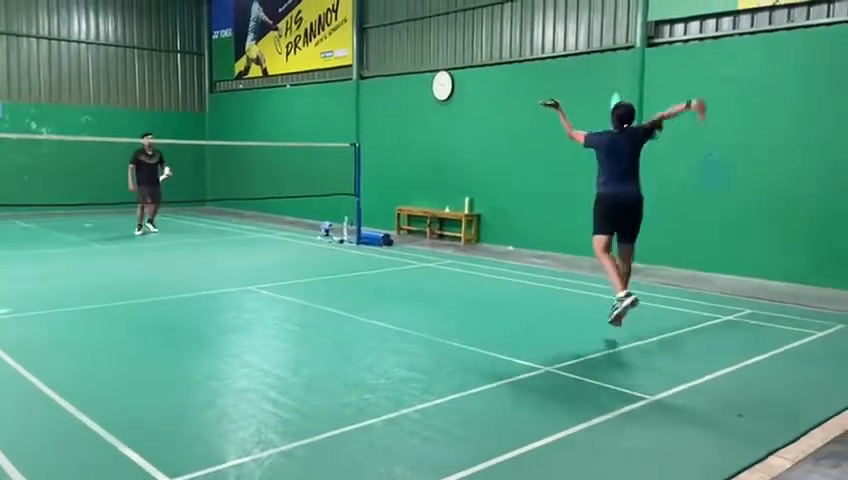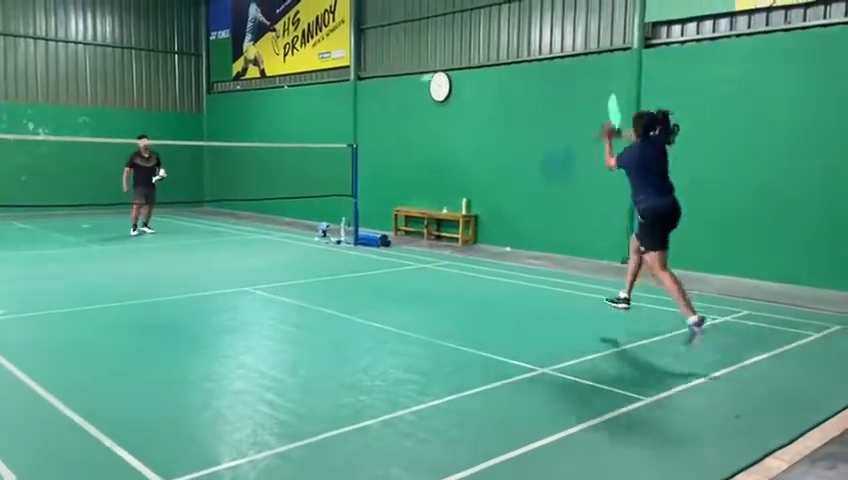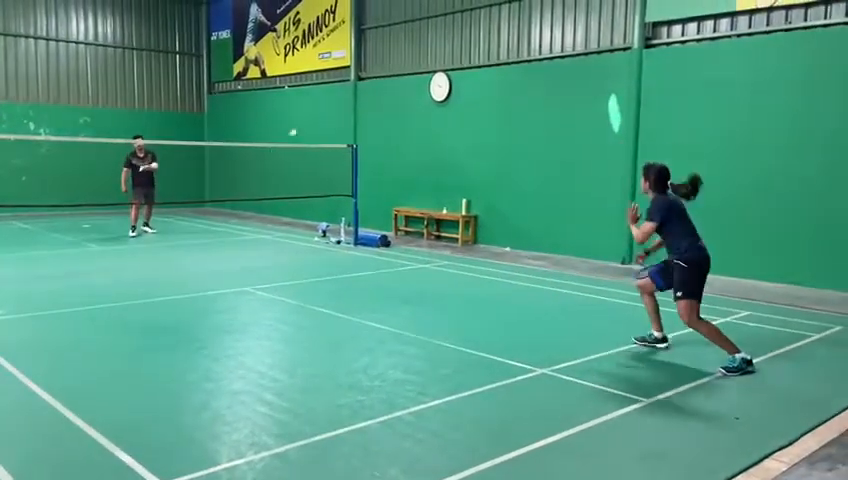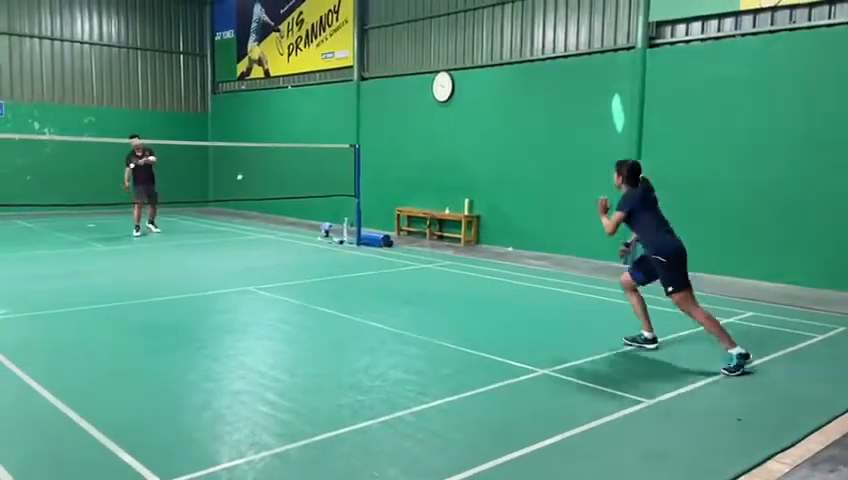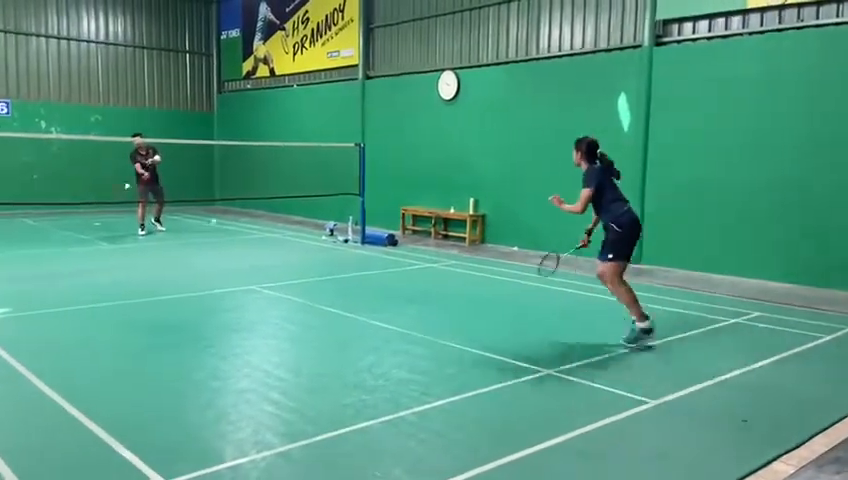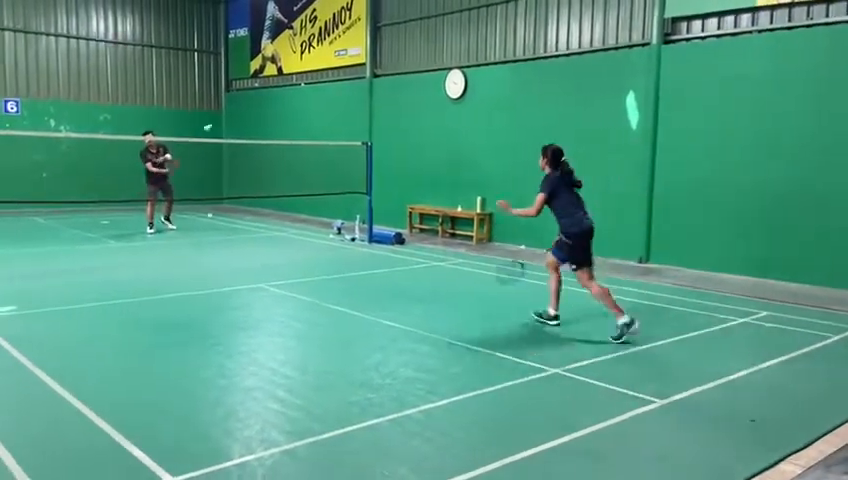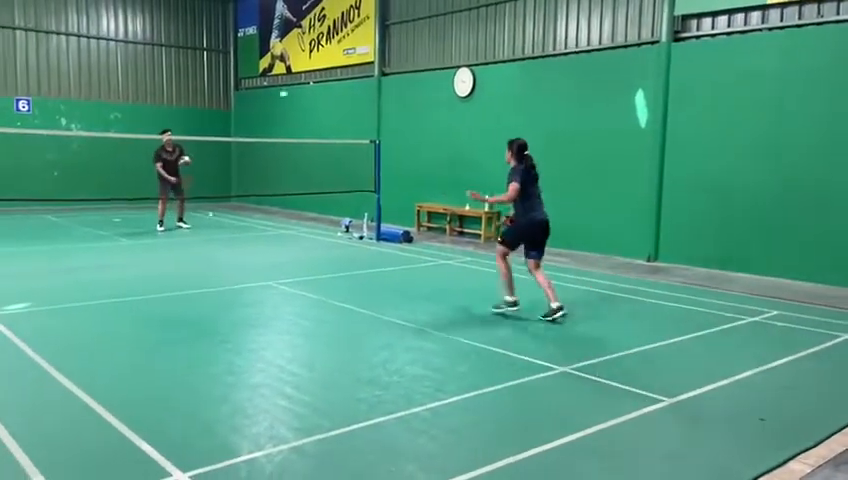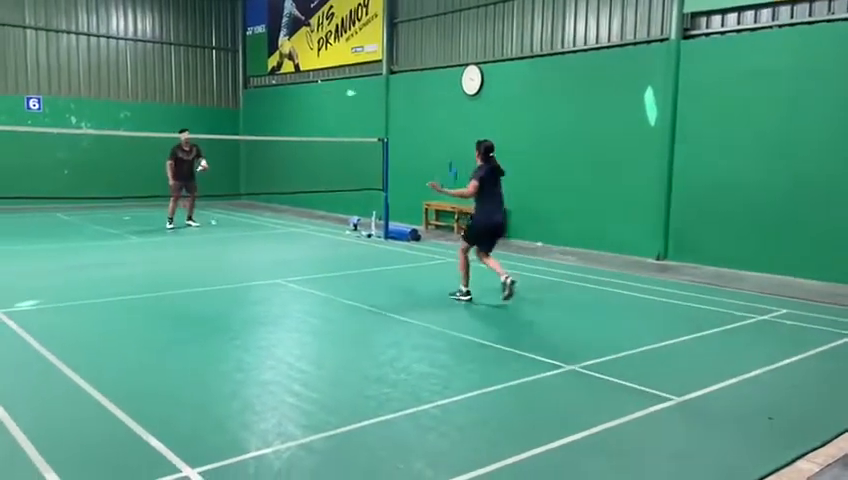
dt=0.2s
person 1, frame 1
left shoulder: (602, 138)
right shoulder: (639, 134)
left elbow: (572, 133)
right elbow: (661, 116)
left wrist: (559, 110)
right wrist: (690, 105)
left hip: (607, 200)
right hip: (632, 201)
left knee: (601, 250)
right knee: (625, 257)
left ankle: (623, 296)
right ankle: (623, 298)
person 1, frame 2
left shoulder: (632, 151)
right shoulder: (657, 141)
left elbow: (610, 164)
left wrist: (608, 142)
right wrist: (619, 134)
left hip: (651, 212)
right hip: (668, 208)
left knee: (659, 269)
right knee: (635, 245)
left ankle: (694, 319)
right ankle: (624, 296)
person 1, frame 3
left shoulder: (659, 203)
right shoulder: (666, 200)
left elbow: (640, 238)
left wrist: (632, 224)
right wrist: (649, 252)
left hip: (690, 262)
right hip: (680, 260)
left knee: (689, 318)
right knee: (643, 286)
left ankle: (741, 358)
right ankle: (658, 336)
person 1, frame 4
left shoulder: (629, 197)
right shoulder: (640, 193)
left elbow: (610, 229)
left wrist: (602, 214)
right wrist: (629, 243)
left hip: (667, 255)
right hip: (656, 254)
left knee: (689, 307)
right knee: (627, 283)
left ankle: (737, 352)
right ankle: (648, 336)
person 1, frame 5
left shoulder: (593, 173)
right shoulder: (597, 171)
left elbow: (580, 208)
left wrist: (561, 204)
right wrist: (589, 231)
left hip: (624, 226)
right hip: (619, 226)
left knee: (612, 278)
right knee: (603, 274)
left ankle: (643, 324)
right ankle: (640, 320)
person 1, frame 6
left shoulder: (550, 179)
right shoulder: (562, 177)
left elbow: (534, 211)
left wrist: (511, 210)
right wrist: (563, 235)
left hip: (575, 232)
right hip: (577, 230)
left knee: (586, 281)
right knee: (551, 263)
left ankle: (624, 320)
right ankle: (552, 313)
person 1, frame 7
left shoulder: (516, 171)
right shoulder: (528, 170)
left elbow: (511, 196)
left wrist: (484, 199)
right wrist: (513, 215)
left hip: (526, 222)
right hip: (541, 223)
left knee: (500, 254)
right knee: (534, 268)
left ankle: (511, 299)
right ankle: (555, 306)
person 1, frame 8
left shoulder: (480, 171)
right shoulder: (493, 170)
left elbow: (469, 192)
left wrist: (443, 191)
left hip: (484, 220)
right hip: (499, 221)
left knee: (463, 250)
right knee: (483, 255)
left ankle: (464, 291)
right ankle: (506, 278)
